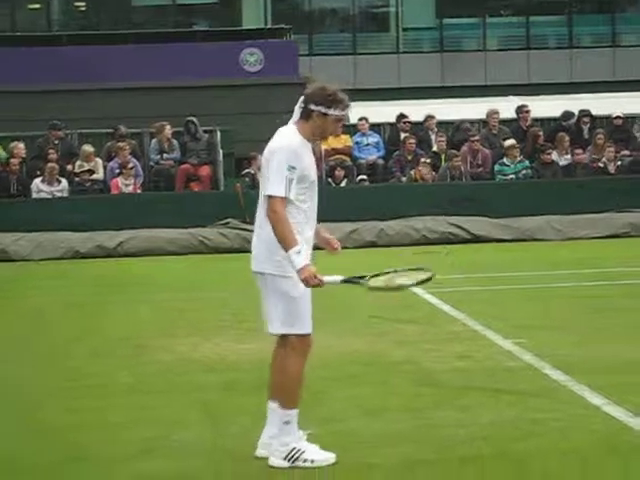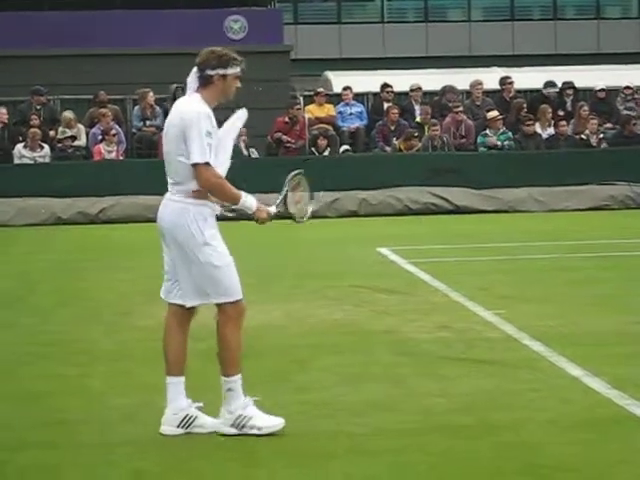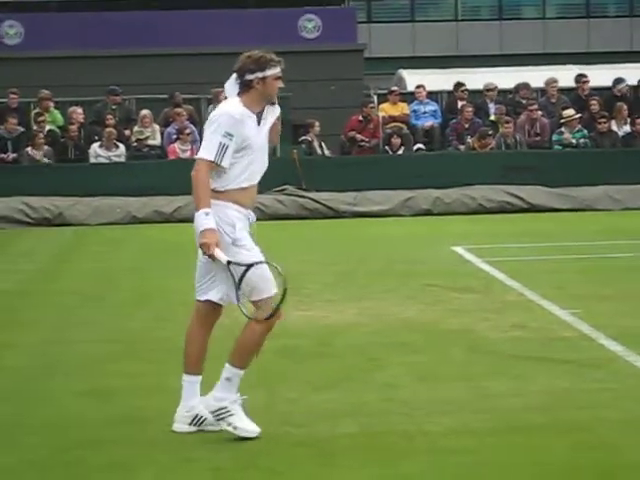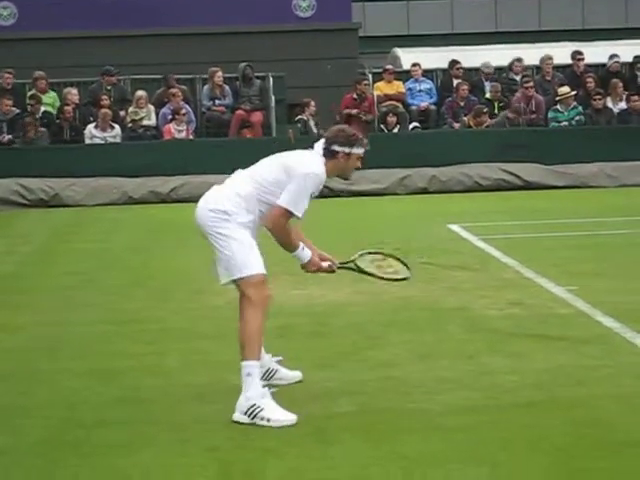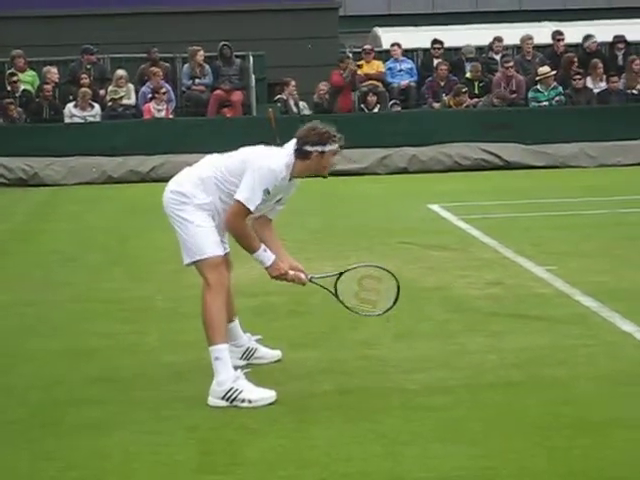
dt=1s
person 1, frame 1
left shoulder: (298, 142)
right shoulder: (288, 147)
right elbow: (274, 209)
left wrist: (317, 234)
right wrist: (299, 260)
left hip: (285, 257)
right hip: (282, 259)
left knee: (287, 341)
right knee: (297, 343)
left ankle: (274, 434)
right ankle: (286, 442)
person 1, frame 2
left shoulder: (186, 106)
right shoulder: (198, 113)
right elbow: (207, 178)
right wrist: (251, 205)
left hip: (176, 213)
right hip: (192, 218)
left knee: (179, 310)
right knee: (232, 308)
left ankle: (178, 409)
right ankle: (236, 408)
person 1, frame 3
left shoulder: (250, 116)
right shoulder: (230, 116)
left elbow: (259, 153)
right elbow: (200, 171)
left wrist: (275, 117)
right wrist: (206, 224)
left hip: (232, 219)
right hip: (224, 219)
left knee: (206, 312)
right knee: (268, 307)
left ankle: (190, 408)
right ankle: (223, 396)
person 1, frame 4
left shoulder: (307, 164)
right shoulder: (312, 172)
left elbow: (278, 216)
right elbow: (275, 223)
left wrist: (313, 251)
right wrist: (304, 256)
left hip: (220, 207)
right hip: (226, 214)
left knee: (253, 289)
right knee: (257, 295)
left ankle: (259, 364)
right ankle: (252, 399)
person 1, frame 5
left shoulder: (289, 178)
right shoulder: (271, 168)
left elbow: (262, 221)
right elbow: (234, 221)
left wrist: (286, 260)
right wrist: (268, 260)
left hip: (203, 201)
right hip: (187, 198)
left knee: (222, 270)
right knee: (216, 278)
left ankle: (237, 345)
right ankle: (225, 382)
